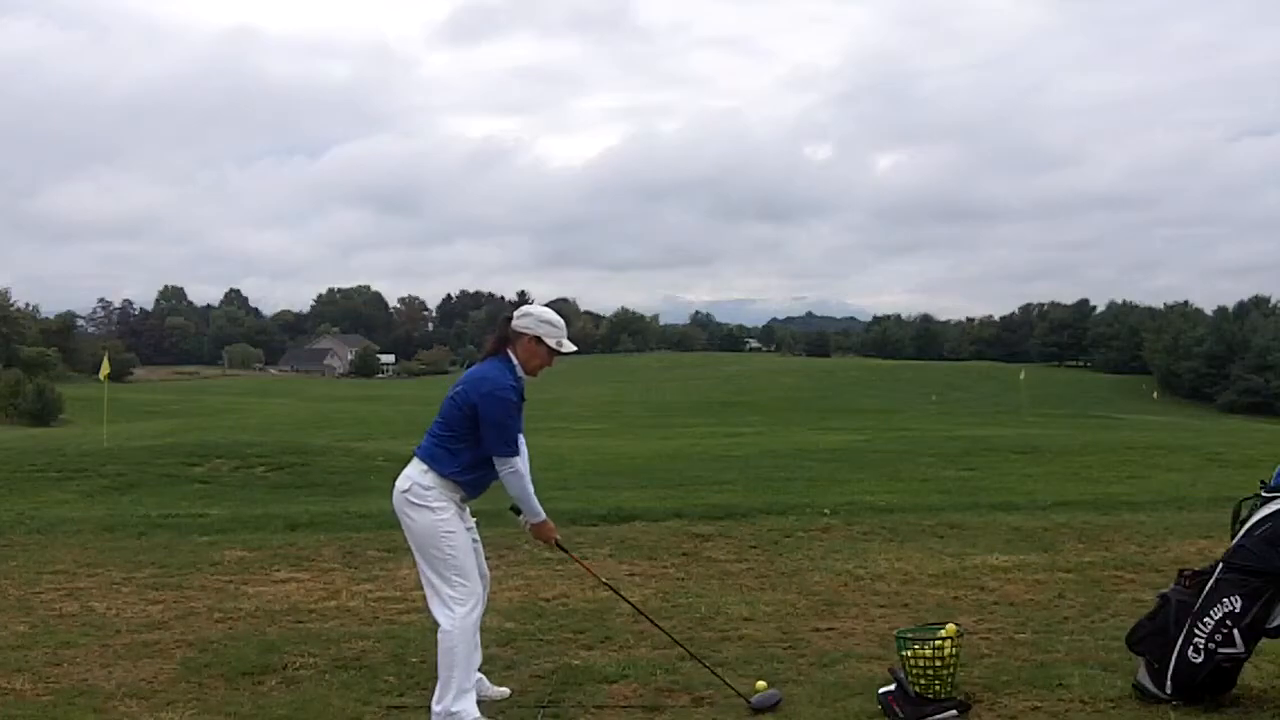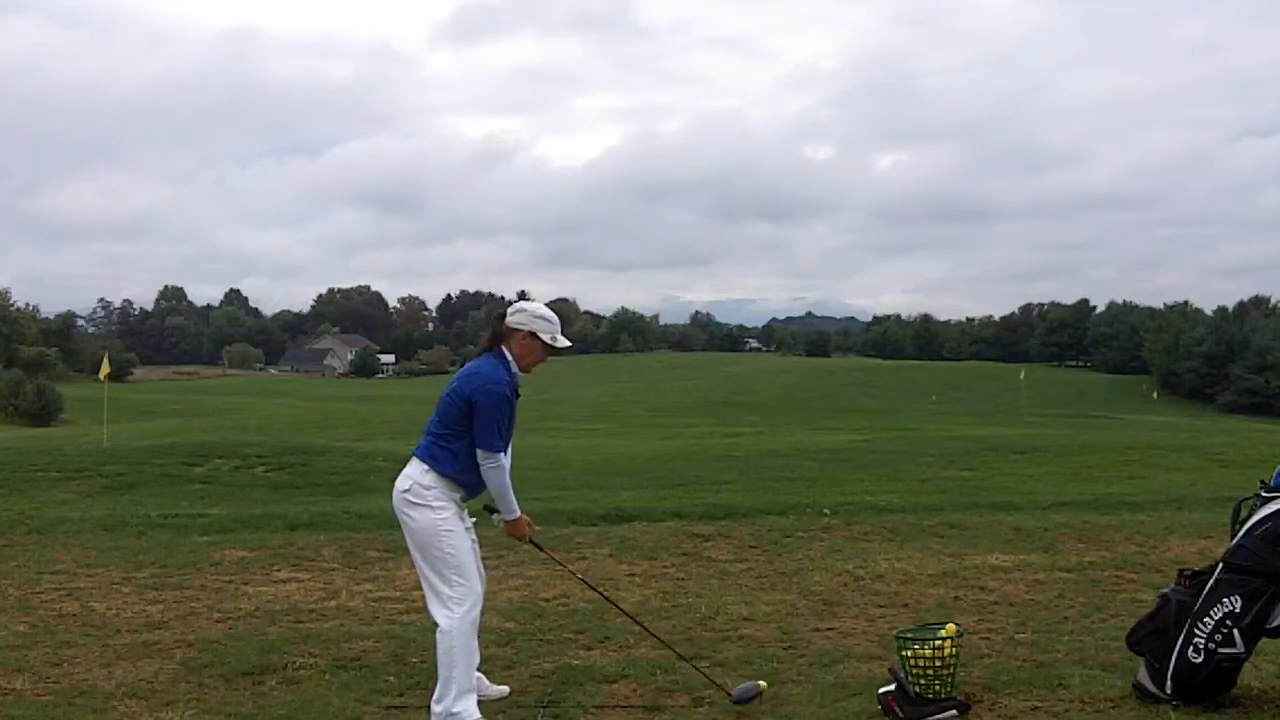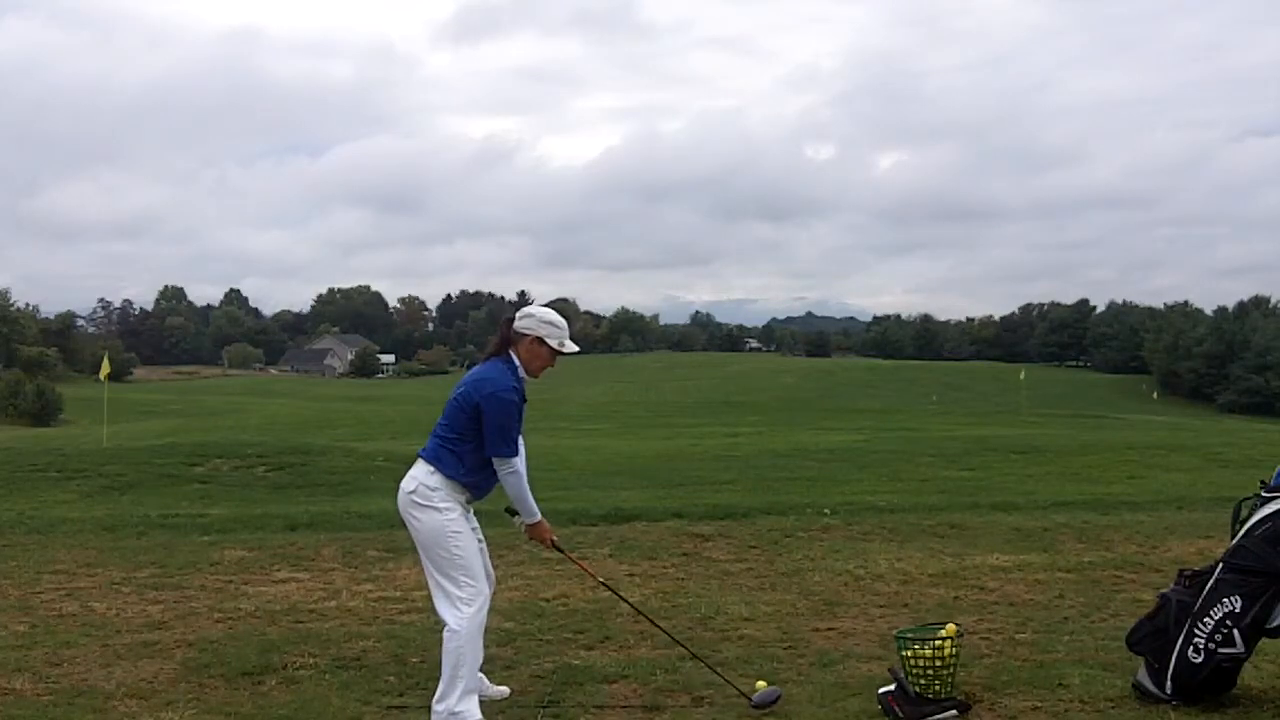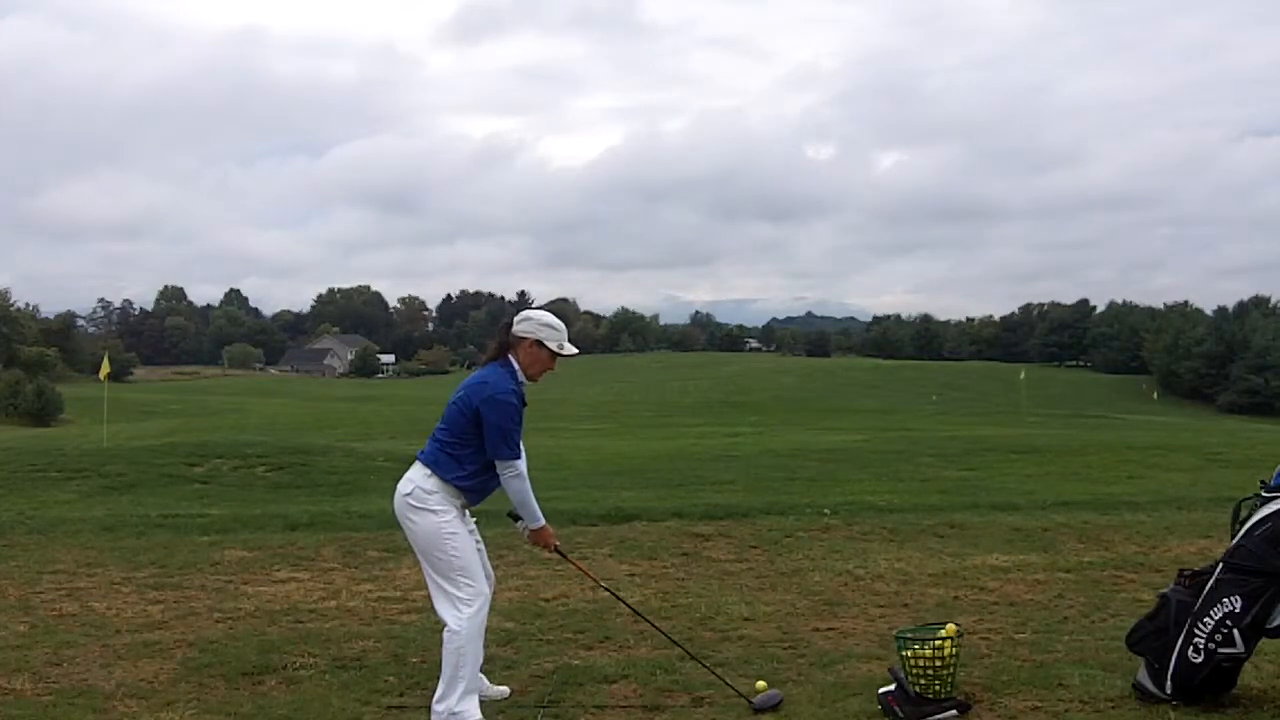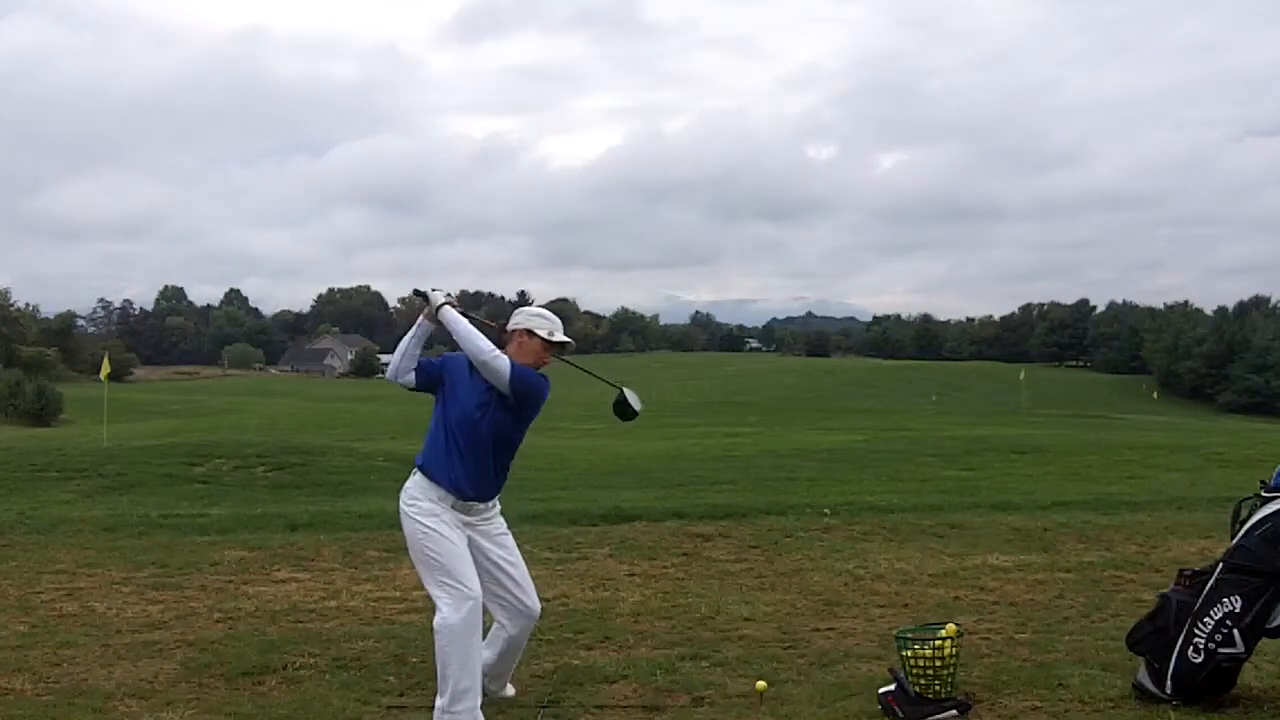
dt=1s
person 1, frame 1
left shoulder: (502, 375)
right shoulder: (497, 386)
left elbow: (516, 445)
right elbow: (507, 465)
left wrist: (530, 508)
right wrist: (537, 518)
left hip: (443, 493)
right hip: (427, 495)
left knee: (475, 586)
right knee: (461, 600)
left ankle: (466, 678)
person 1, frame 2
left shoulder: (496, 372)
right shoulder: (492, 381)
left elbow: (499, 449)
right elbow: (490, 460)
left wrist: (509, 508)
right wrist: (511, 515)
left hip: (441, 492)
right hip: (427, 494)
left knee: (471, 586)
right knee: (459, 600)
left ankle: (465, 680)
person 1, frame 3
left shoulder: (502, 376)
right shoulder: (499, 387)
left elbow: (514, 448)
right elbow: (506, 466)
left wrist: (528, 512)
right wrist: (533, 519)
left hip: (446, 493)
right hip: (432, 495)
left knee: (479, 586)
right knee: (467, 600)
left ankle: (466, 679)
person 1, frame 4
left shoulder: (503, 380)
right shoulder: (498, 391)
left elbow: (515, 455)
right elbow: (509, 469)
left wrist: (529, 516)
right wrist: (537, 523)
left hip: (445, 498)
right hip: (429, 499)
left knee: (480, 586)
right knee: (468, 600)
left ankle: (466, 679)
person 1, frame 5
left shoulder: (534, 386)
right shoulder: (456, 366)
left elbow: (489, 361)
right elbow: (398, 374)
left wrist: (445, 312)
right wrist: (427, 320)
left hip: (482, 511)
right hip: (429, 501)
left knee: (524, 607)
right knee: (462, 600)
left ankle: (487, 675)
